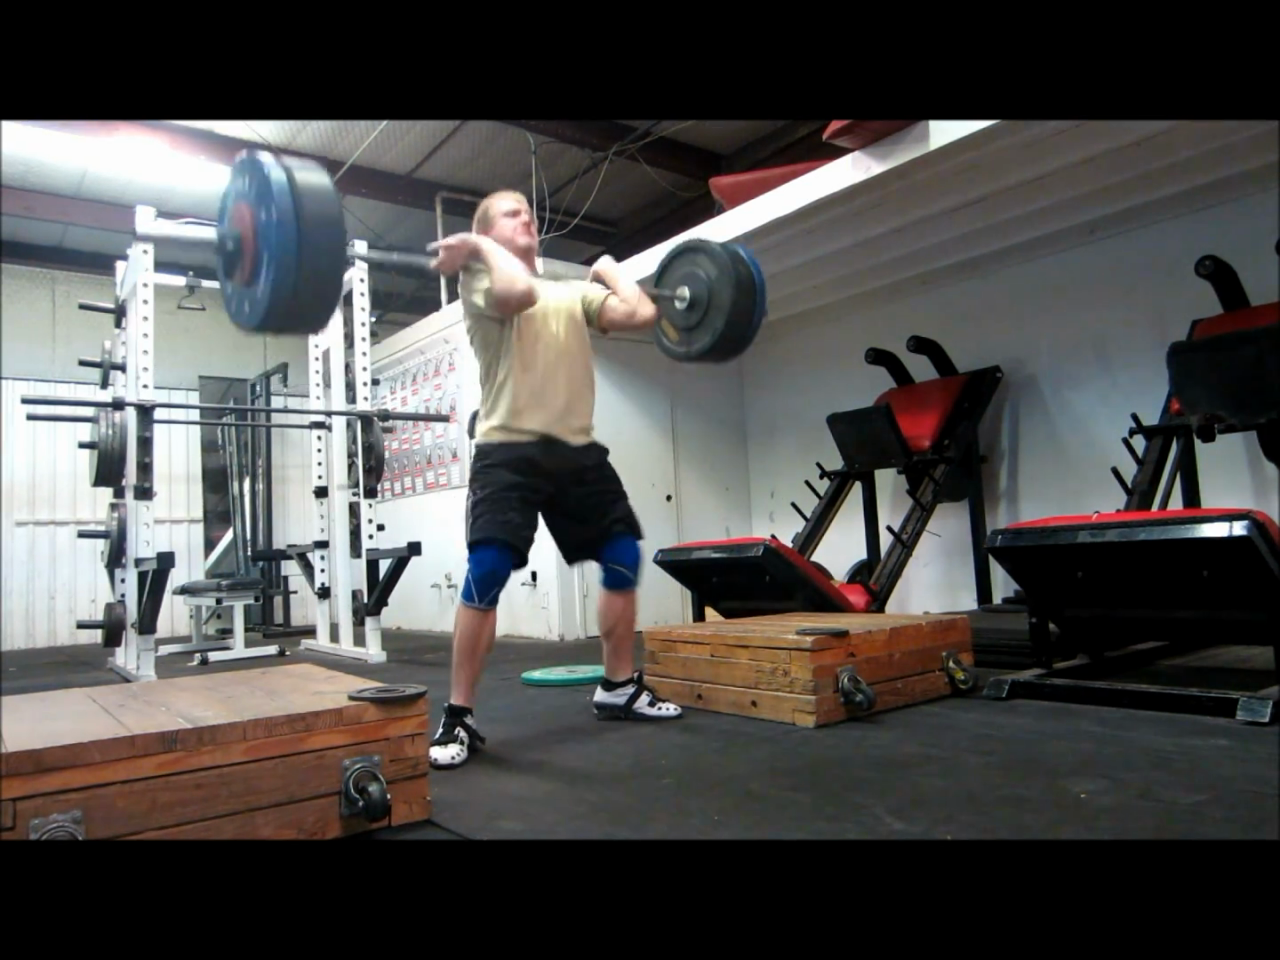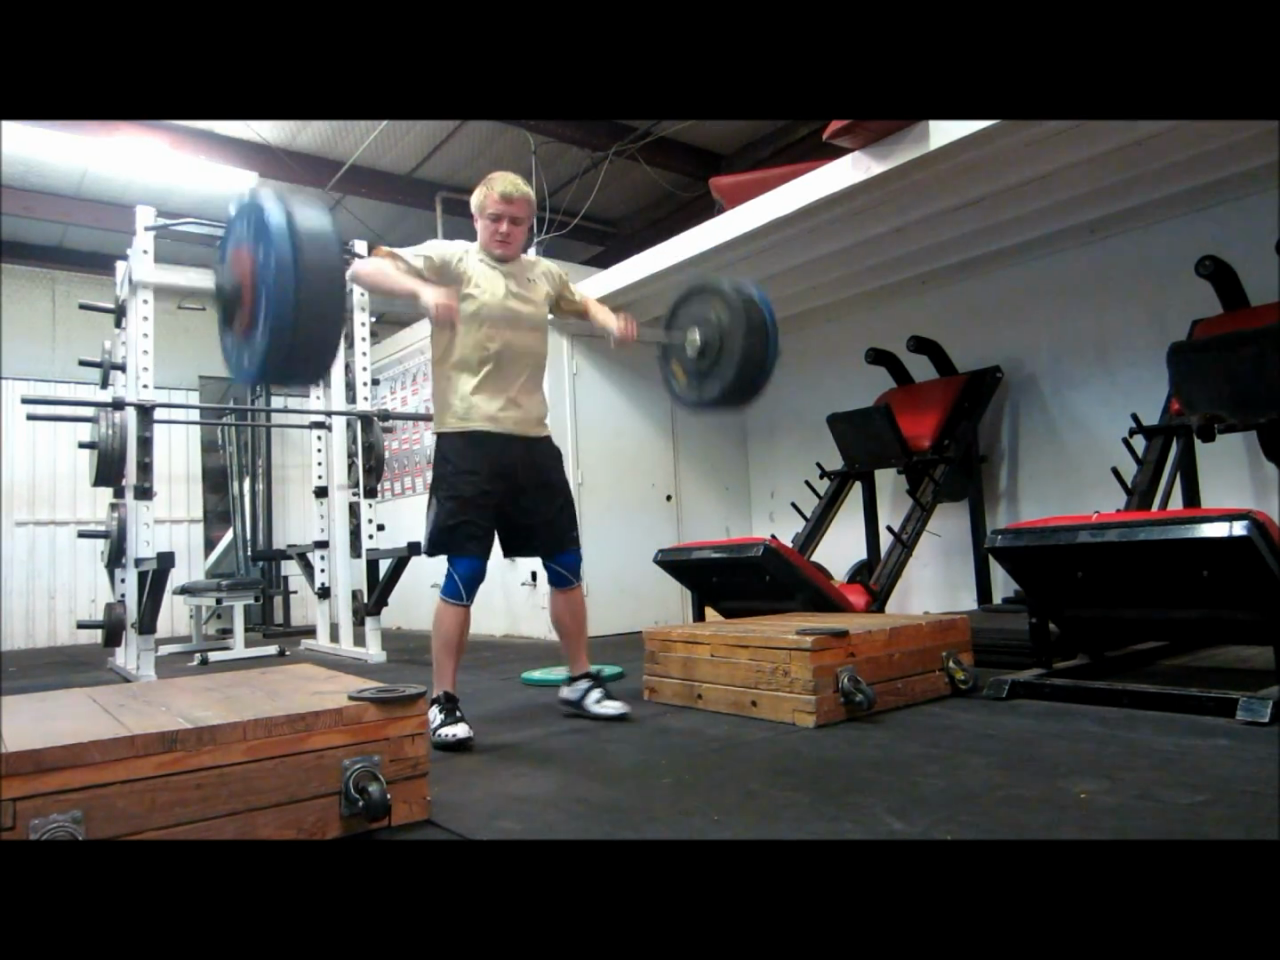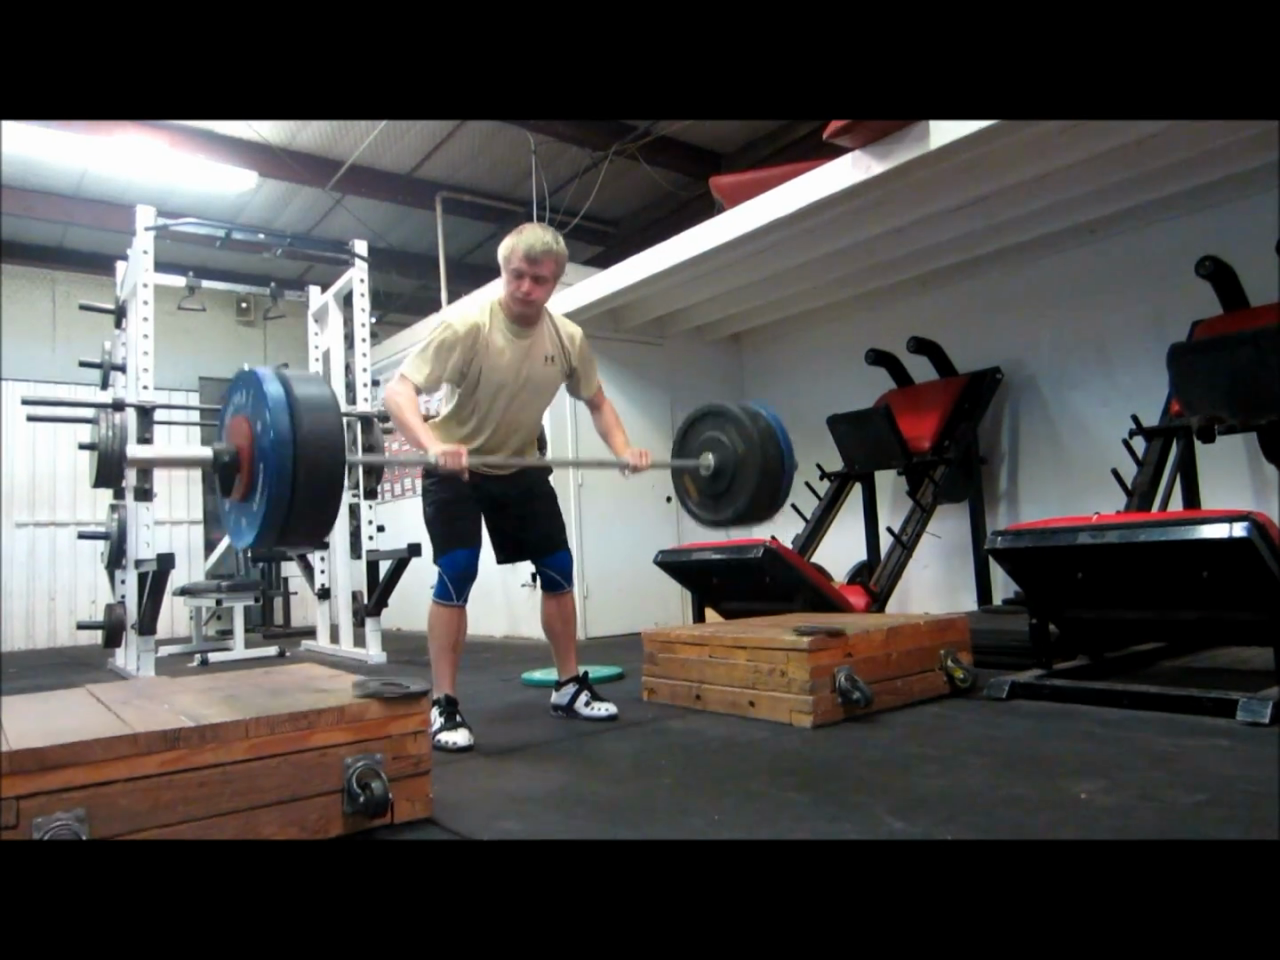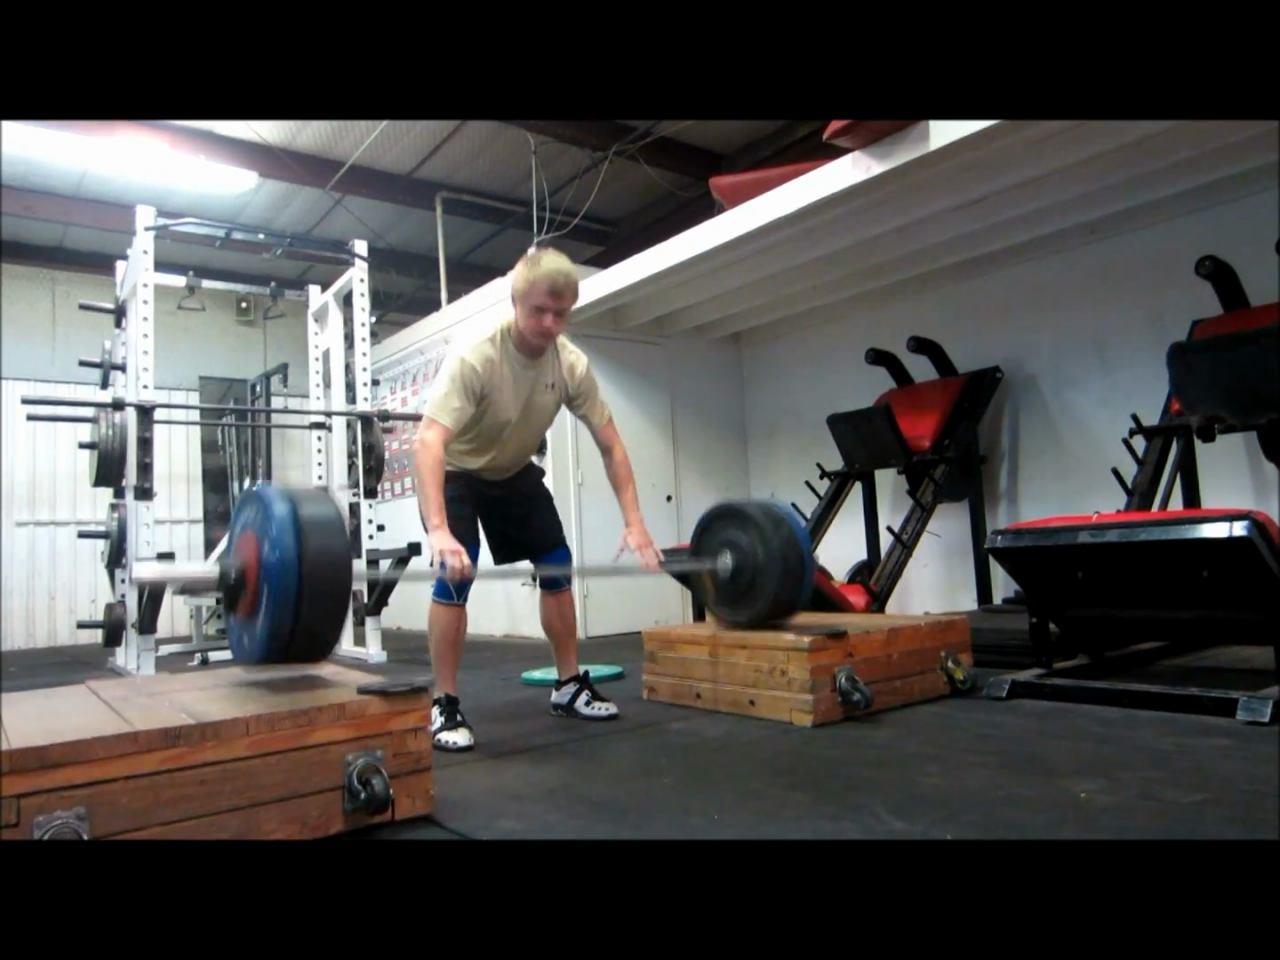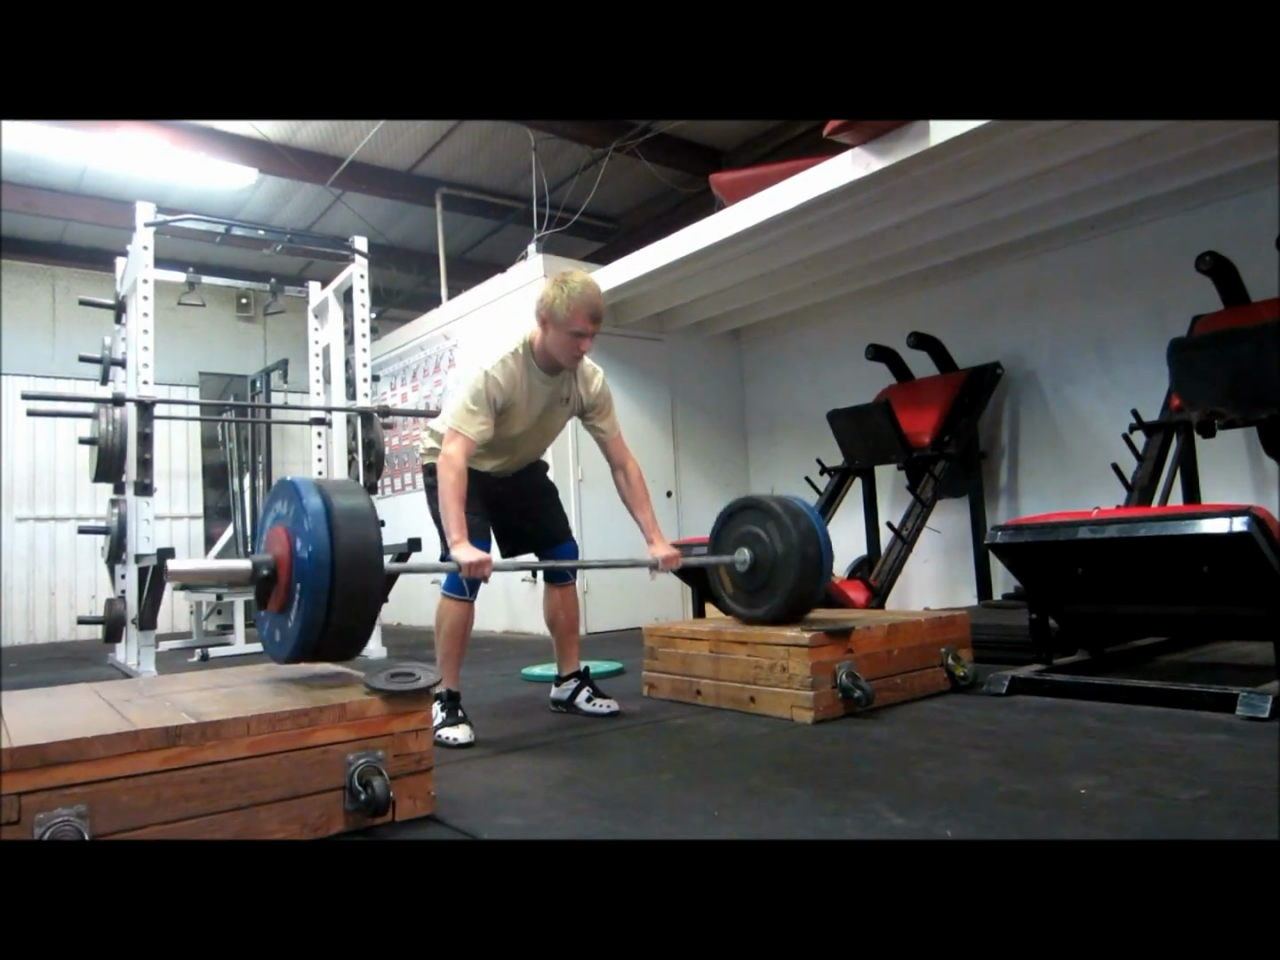
dt=0.4s
person 1, frame 1
left shoulder: (576, 291)
right shoulder: (486, 282)
left elbow: (642, 315)
right elbow: (521, 290)
left wrist: (609, 271)
right wrist: (477, 248)
left hip: (578, 448)
right hip: (510, 448)
left knee: (623, 561)
right knee: (487, 572)
left ankle: (620, 687)
right ankle: (458, 717)
person 1, frame 2
left shoulder: (546, 274)
right shoulder: (450, 258)
left elbow: (584, 306)
right elbow: (364, 268)
left wrist: (610, 320)
right wrist: (423, 290)
left hip: (532, 442)
right hip: (468, 441)
left knee: (565, 561)
right knee: (466, 570)
left ankle: (581, 682)
right ankle: (444, 703)
person 1, frame 3
left shoulder: (568, 338)
right shoulder: (466, 325)
left elbow: (597, 402)
right elbow: (397, 391)
left wrist: (622, 448)
right wrist: (430, 441)
left hip: (520, 467)
right hip: (455, 468)
left knee: (558, 568)
right knee: (457, 571)
left ankle: (569, 686)
right ankle: (444, 706)
person 1, frame 4
left shoulder: (573, 365)
right shoulder: (477, 358)
left elbow: (610, 444)
right elbow: (429, 441)
left wrist: (633, 524)
right wrist: (439, 534)
left hip: (513, 471)
right hip: (456, 471)
left knee: (557, 565)
right knee: (456, 572)
left ankle: (569, 686)
right ankle: (445, 706)
person 1, frame 5
left shoulder: (589, 380)
right shoulder: (498, 371)
left elbow: (621, 462)
right elbow: (452, 454)
left wrist: (654, 537)
right wrist: (458, 541)
left hip: (517, 466)
right hip: (459, 462)
left knee: (563, 558)
right knee: (469, 567)
left ankle: (569, 682)
right ankle: (447, 701)
